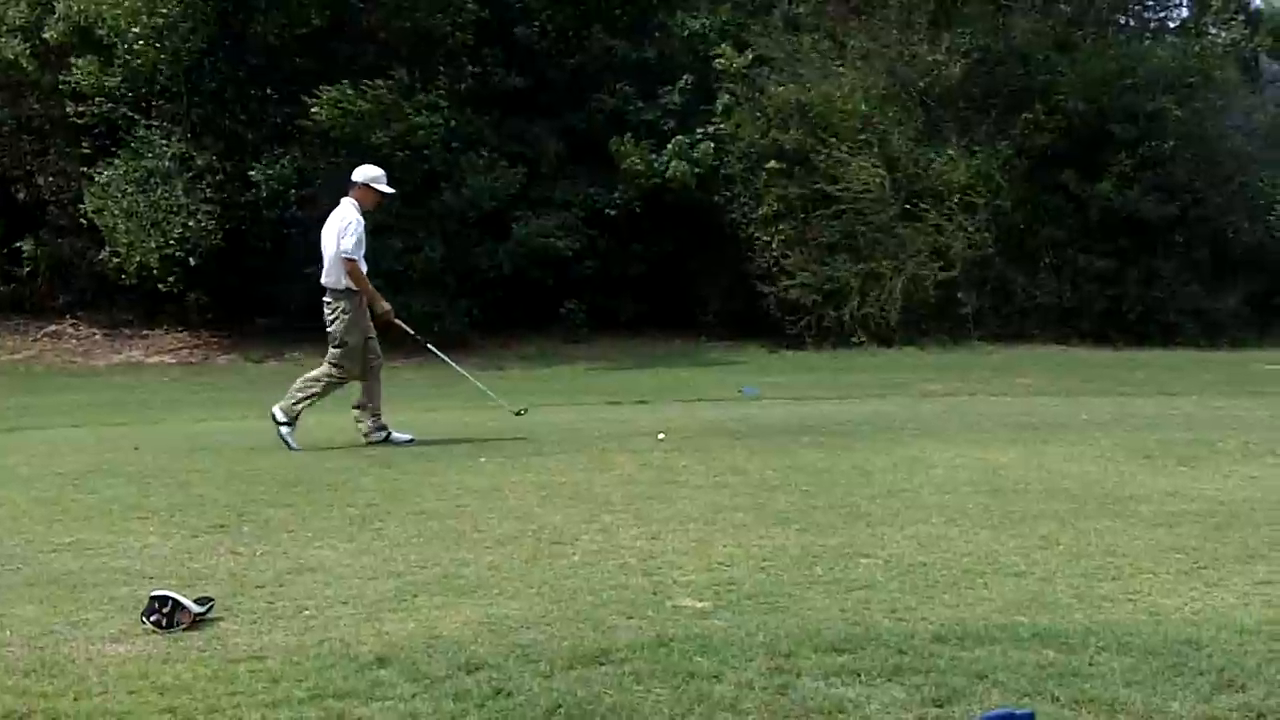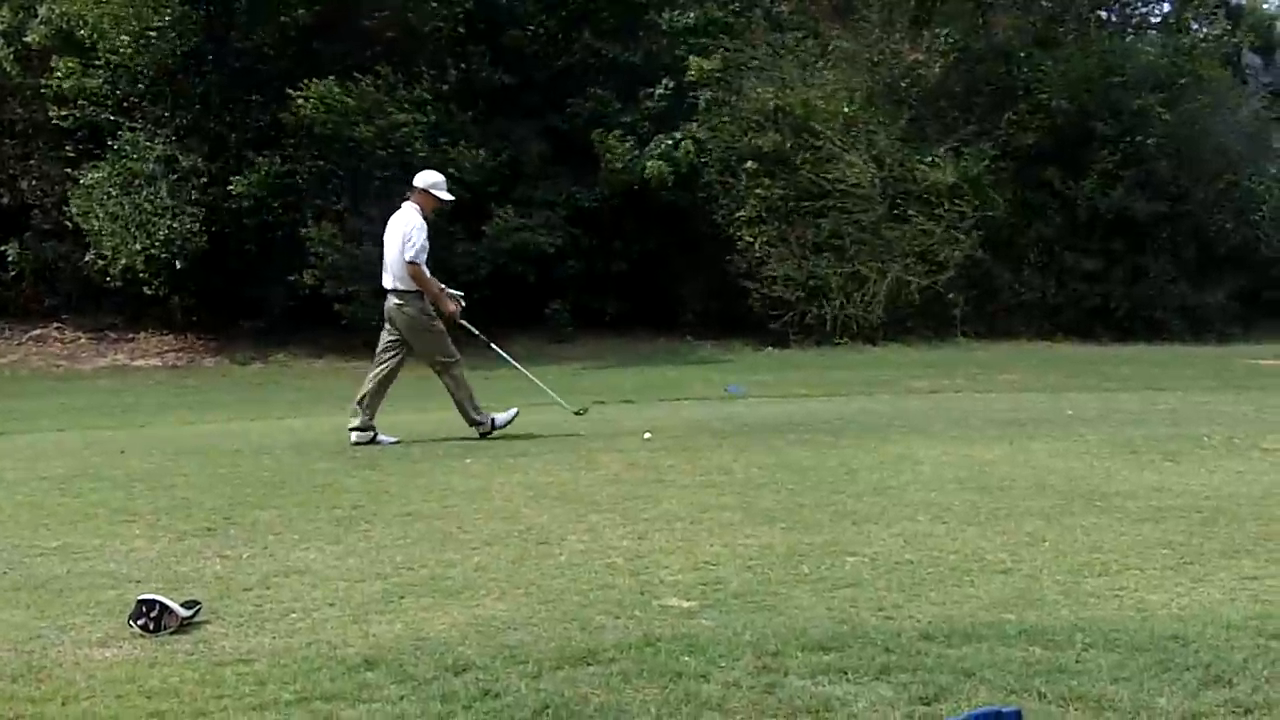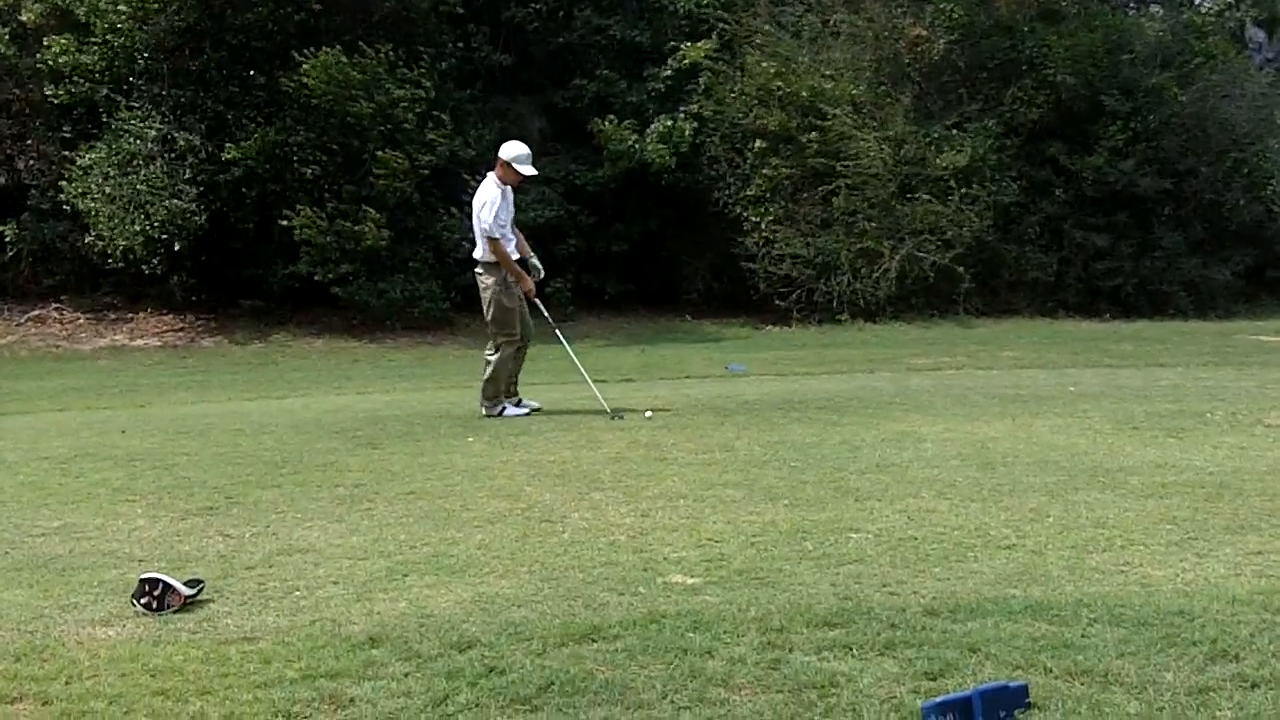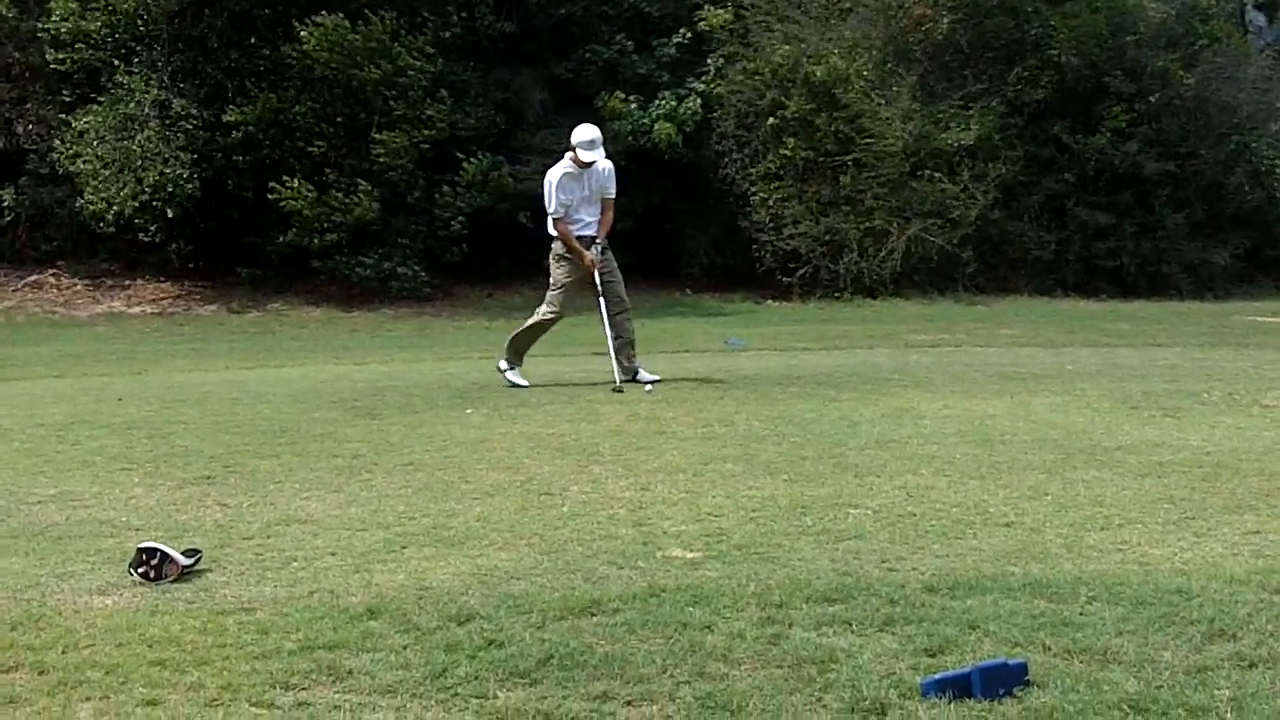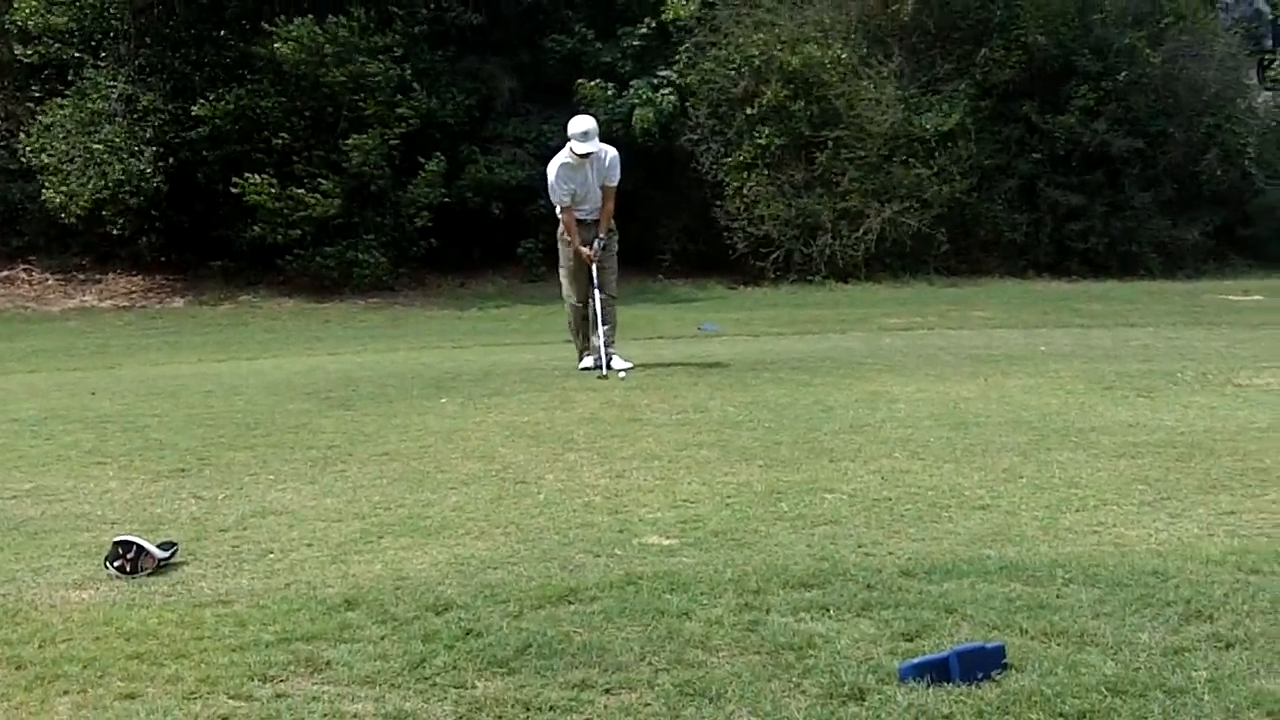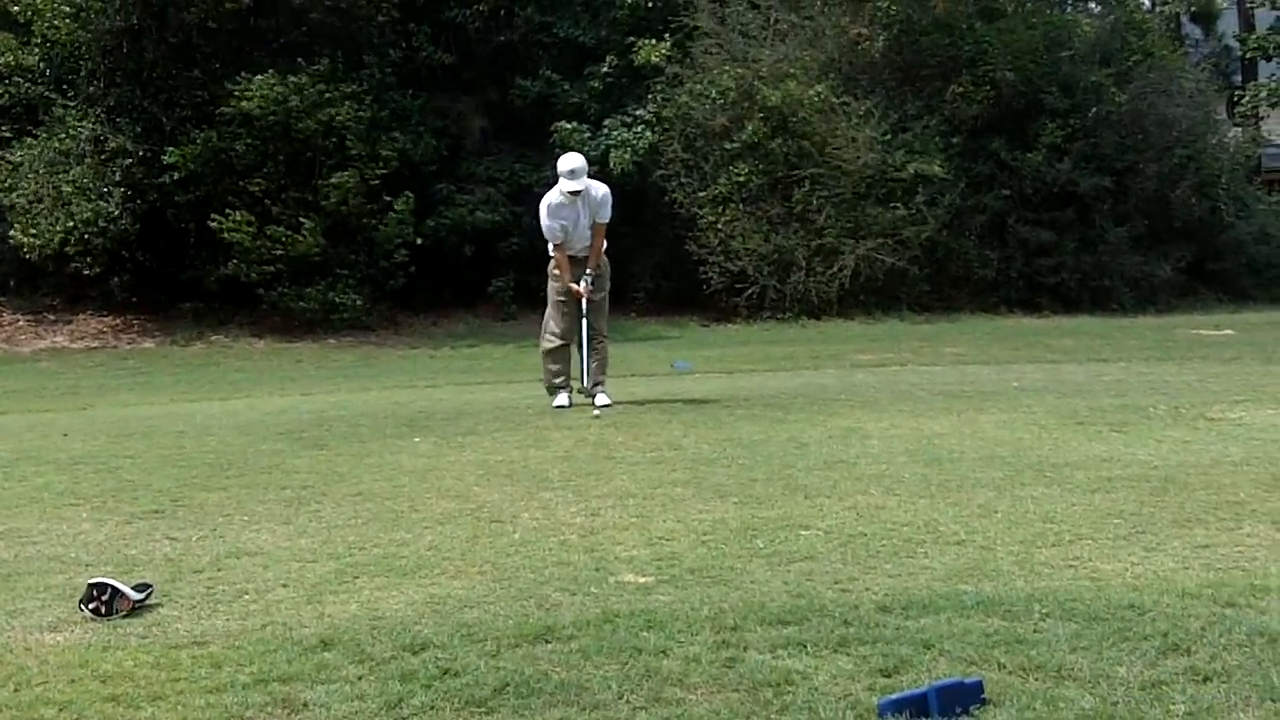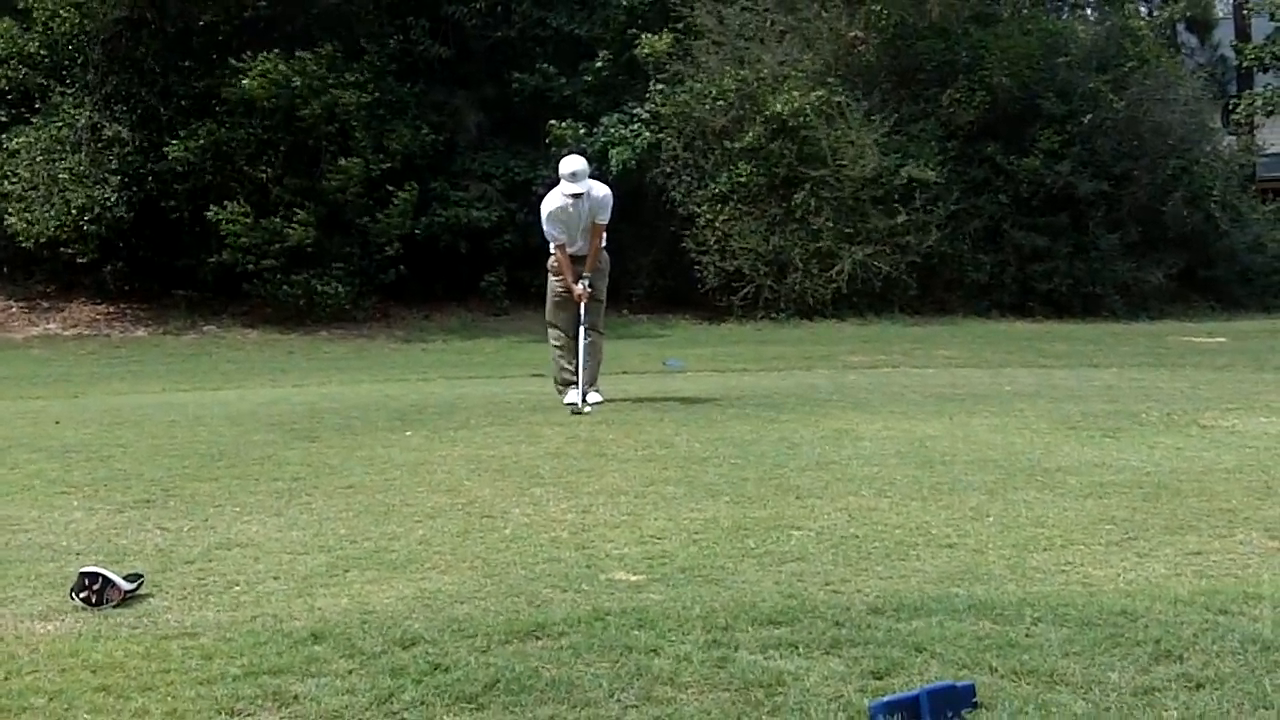
dt=0.5s
person 1, frame 1
left shoulder: (338, 214)
right shoulder: (352, 219)
right elbow: (351, 267)
right wrist: (378, 300)
left hip: (350, 301)
right hip: (345, 301)
left knee: (370, 362)
right knee: (340, 368)
left ankle: (374, 428)
right ankle: (287, 411)
person 1, frame 2
left shoulder: (398, 218)
right shoulder: (415, 223)
right elbow: (414, 270)
left wrist: (442, 290)
right wrist: (445, 301)
left hip: (396, 301)
right hip: (414, 303)
left knee: (387, 363)
right knee: (447, 361)
left ankle: (362, 427)
right ankle: (480, 421)
person 1, frame 3
left shoulder: (504, 190)
right shoulder: (490, 195)
right elbow: (494, 245)
left wrist: (530, 257)
right wrist: (522, 277)
left hip: (504, 272)
right hip: (495, 272)
left knee: (523, 332)
right knee: (505, 338)
left ankle: (508, 396)
right ankle: (493, 403)
person 1, frame 4
left shoulder: (606, 168)
right shoulder: (556, 176)
left elbow: (608, 210)
right elbow: (558, 222)
left wrist: (599, 242)
right wrist: (581, 253)
left hip: (597, 244)
right hip: (567, 247)
left knee: (619, 305)
right knee: (552, 309)
left ankle: (629, 367)
right ankle: (511, 360)
person 1, frame 5
left shoulder: (609, 155)
right shoulder: (558, 166)
left elbow: (608, 200)
right elbow: (566, 211)
left wrist: (601, 237)
right wrist: (578, 247)
left hip: (603, 226)
right hip: (572, 228)
left knee: (606, 292)
right knee: (576, 296)
left ankle: (607, 351)
right ankle: (586, 352)
person 1, frame 6
left shoulder: (601, 193)
right shoulder: (549, 203)
left elbow: (598, 238)
right elbow: (557, 247)
left wrist: (588, 275)
right wrist: (571, 283)
left hip: (594, 262)
right hip: (563, 264)
left knee: (597, 330)
right knee: (558, 332)
left ankle: (597, 388)
right ankle: (560, 389)
person 1, frame 7
left shoulder: (602, 194)
right shoulder: (551, 204)
left elbow: (596, 237)
right elbow: (559, 247)
left wrist: (586, 277)
right wrist: (572, 284)
left hip: (594, 259)
right hip: (563, 261)
left knee: (593, 326)
right knee: (561, 327)
left ankle: (590, 386)
right ankle: (569, 386)
